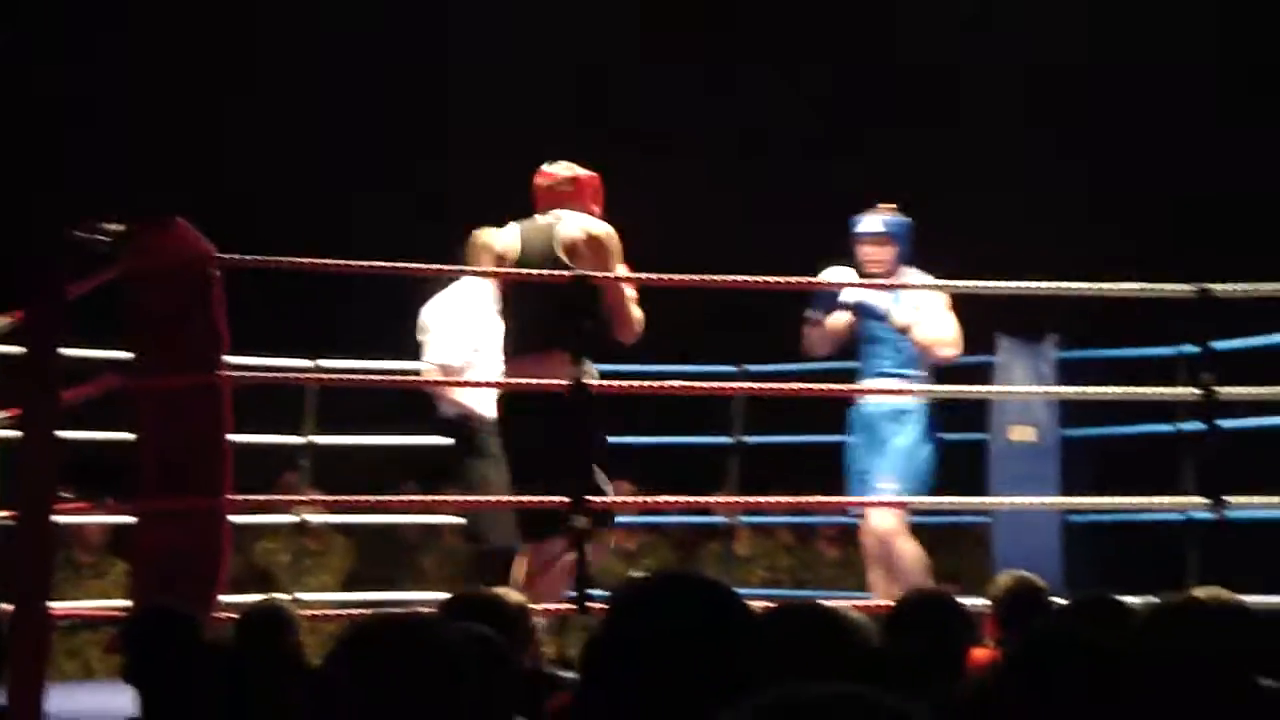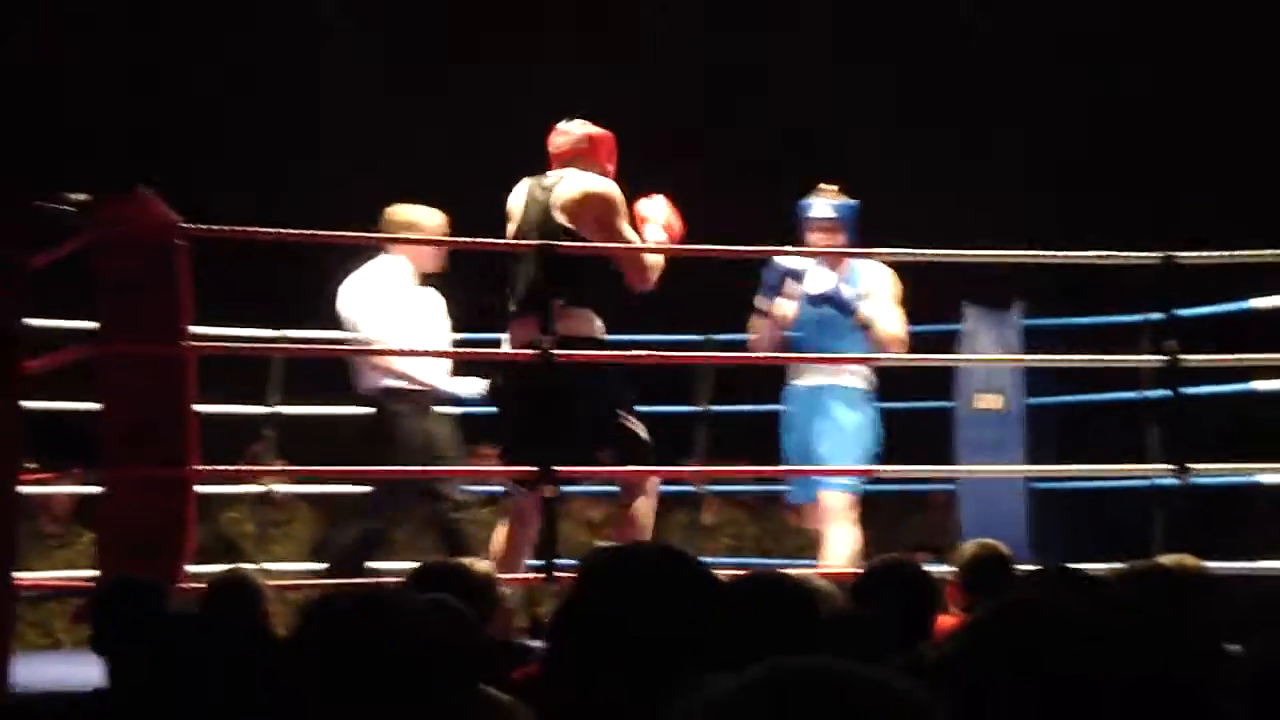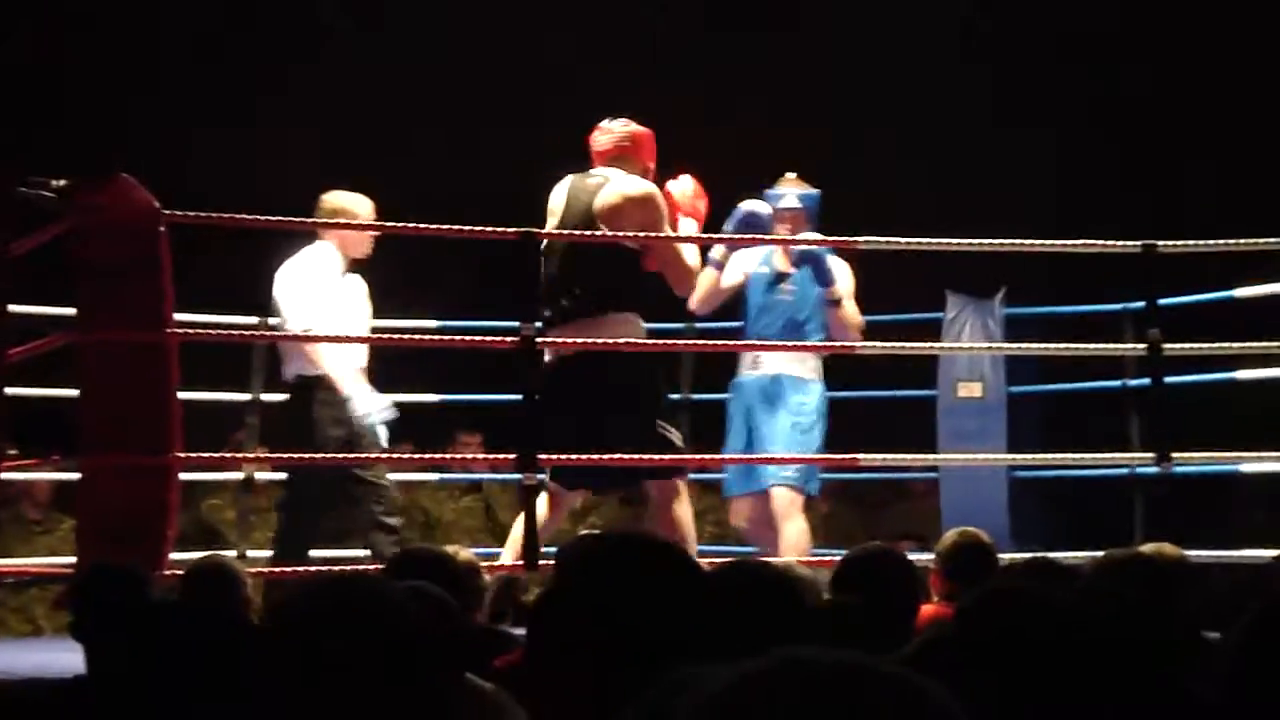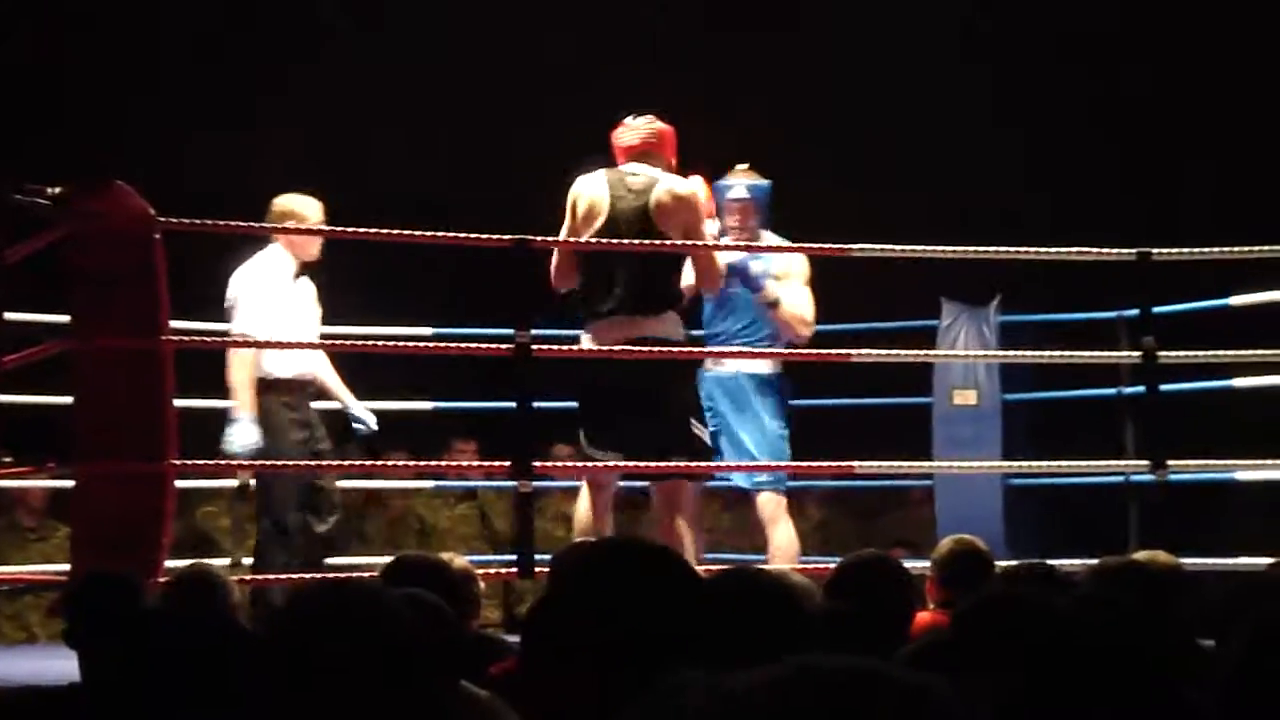
dt=0.2s
person 1, frame 1
left shoulder: (503, 239)
right shoulder: (594, 233)
right elbow: (627, 329)
right wrist: (624, 287)
left hip: (515, 394)
right hip: (563, 390)
left knee: (543, 536)
person 1, frame 2
left shoulder: (521, 195)
right shoulder: (597, 190)
right elbow: (641, 277)
right wrist: (657, 239)
left hip: (519, 353)
right hip: (572, 345)
left knee: (526, 500)
right knee: (639, 476)
person 1, frame 3
left shoulder: (562, 191)
right shoulder: (640, 192)
right elbow: (684, 281)
right wrist: (688, 227)
left hip: (560, 355)
right hip: (616, 349)
left knee: (557, 492)
right knee: (668, 486)
person 1, frame 4
left shoulder: (586, 187)
right shoulder: (680, 192)
left elbow: (561, 278)
right elbow: (711, 281)
right wrist: (703, 217)
left hip: (597, 352)
right hip: (656, 345)
left knee: (599, 478)
right knee: (672, 491)
person 2, frame 1
left shoulder: (921, 289)
right shoulder: (863, 290)
left elbow: (949, 346)
right elbow: (819, 347)
left wrist: (890, 314)
right wrist: (818, 309)
left hip: (905, 414)
right hip: (866, 415)
left knee: (886, 524)
right knee: (871, 541)
person 2, frame 2
left shoulder: (874, 275)
right shoulder: (798, 274)
left elbow: (897, 345)
right elbow: (760, 347)
left wrist: (850, 305)
right wrist: (768, 294)
left hip: (847, 396)
right hip: (801, 398)
left knee: (836, 506)
right knee: (818, 520)
person 2, frame 3
left shoulder: (832, 266)
right shoulder: (750, 258)
left elbow: (850, 336)
right elbow: (698, 305)
left wrist: (826, 281)
right wrist: (724, 245)
left hip: (798, 388)
right hip: (748, 387)
left knee: (785, 501)
right knee: (745, 518)
person 2, frame 4
left shoulder: (786, 256)
right shoulder: (711, 252)
left elbow: (801, 330)
left wrist: (759, 284)
right wrist: (692, 260)
left hip: (758, 385)
right hip: (711, 383)
left knee: (770, 506)
person 3, frame 1
left shoulder: (490, 310)
right shoulder: (452, 309)
right elbow: (433, 377)
right wrist: (481, 411)
left hip: (495, 426)
right hip: (476, 428)
right knee: (498, 537)
person 3, frame 2
left shoulder: (429, 298)
right shoulder: (372, 285)
right elbow: (379, 354)
right wrist: (444, 384)
left hip: (426, 409)
right hip: (398, 409)
left knee: (446, 504)
right knee: (385, 510)
right ankle: (341, 578)
person 3, frame 3
left shoulder: (354, 284)
right shoulder: (302, 272)
right elbow: (310, 340)
left wrist: (367, 398)
right wrist: (357, 393)
left hip: (348, 402)
right hip: (316, 400)
left knee: (374, 494)
right knee: (307, 506)
person 3, frame 4
left shoulder: (303, 284)
right shoulder: (258, 277)
right elbow: (242, 349)
left wrist: (350, 403)
right wrist: (242, 418)
left hip: (303, 402)
right hip: (274, 402)
left knee: (320, 505)
right knee: (281, 511)
right ankle: (271, 605)
